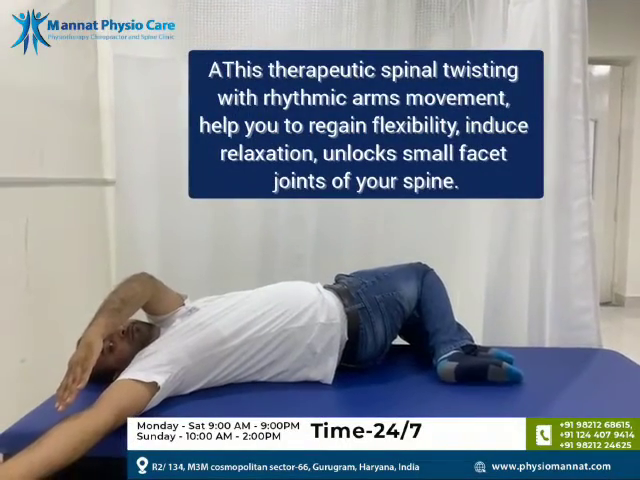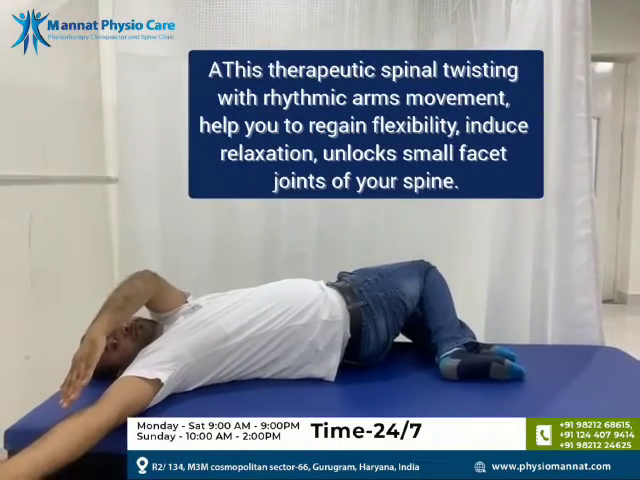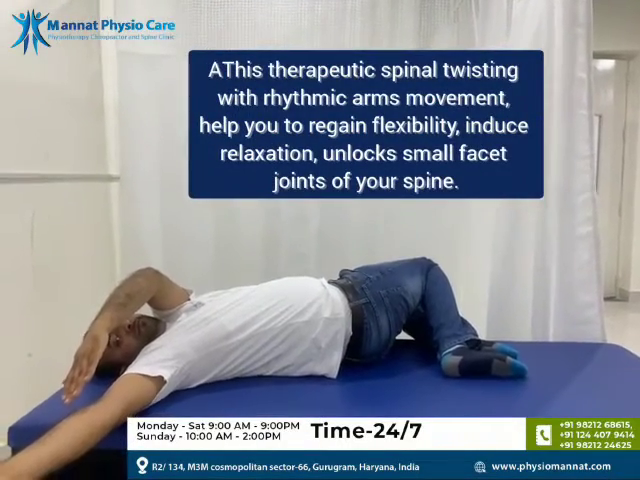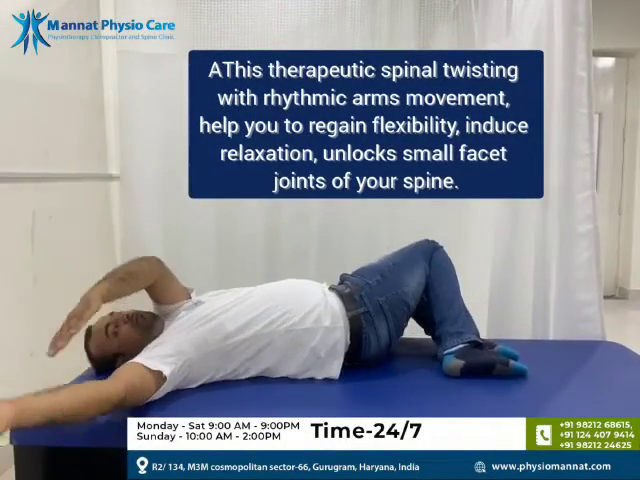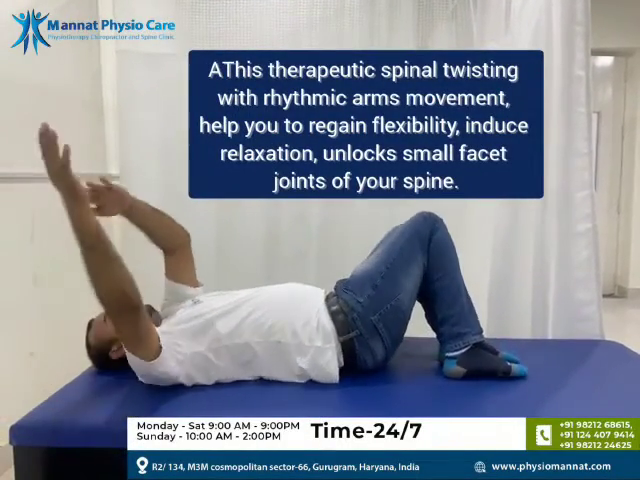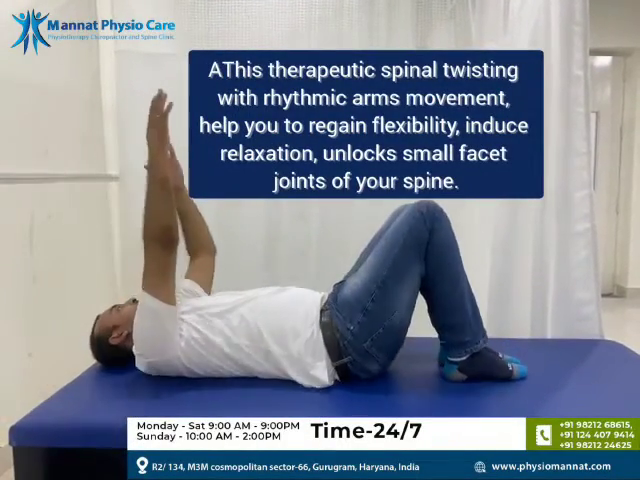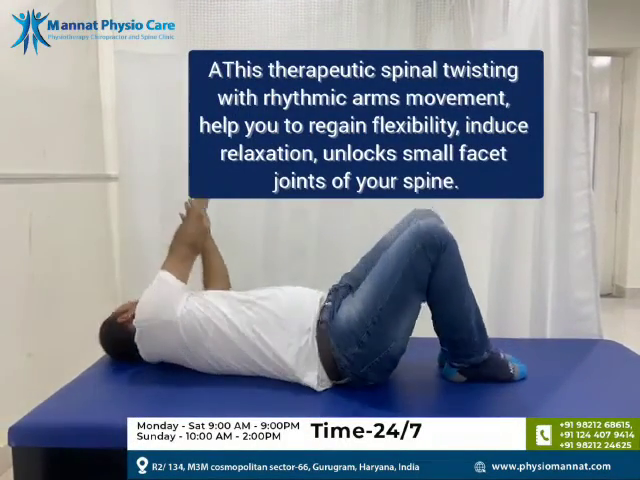
dt=0.4s
person 1, frame 1
left shoulder: (173, 320)
right shoulder: (152, 369)
left elbow: (142, 283)
right elbow: (100, 418)
left wrist: (94, 329)
left hip: (335, 308)
right knee: (421, 275)
left ankle: (452, 353)
right ankle: (455, 353)
person 1, frame 2
left shoulder: (175, 317)
right shoulder: (157, 366)
left elbow: (145, 279)
right elbow: (103, 416)
left wrist: (98, 325)
left hip: (337, 302)
right knee: (423, 272)
left ankle: (454, 350)
right ankle: (458, 351)
person 1, frame 3
left shoulder: (177, 315)
right shoulder: (160, 361)
left elbow: (148, 277)
right elbow: (106, 411)
left wrist: (102, 319)
left hip: (338, 304)
right knee: (426, 270)
left ankle: (457, 346)
right ankle: (459, 347)
person 1, frame 4
left shoulder: (176, 316)
right shoulder: (161, 359)
left elbow: (151, 267)
right elbow: (110, 393)
left wrist: (98, 292)
left hip: (334, 305)
right hip: (350, 322)
left knee: (422, 257)
right knee: (428, 253)
left ankle: (460, 349)
right ankle: (462, 349)
person 1, frame 5
left shoulder: (178, 313)
right shoulder: (157, 363)
left elbow: (178, 240)
right elbow: (123, 299)
left wrist: (125, 204)
left hip: (327, 317)
right hip: (345, 333)
left knee: (418, 248)
right knee: (426, 226)
left ankle: (463, 352)
right ankle: (465, 352)
person 1, frame 6
left shoulder: (179, 315)
right shoulder: (154, 344)
left elbow: (204, 250)
right elbow: (161, 243)
left wrist: (175, 187)
left hip: (330, 320)
right hip: (346, 340)
left knee: (416, 220)
right knee: (423, 215)
left ankle: (463, 353)
right ankle: (468, 354)
person 1, frame 7
left shoulder: (170, 319)
right shoulder: (155, 322)
left elbow: (218, 295)
right elbow: (184, 245)
left wrist: (203, 233)
right wrist: (196, 221)
left hip: (330, 307)
right hip: (344, 347)
left knee: (423, 222)
right knee: (429, 235)
left ankle: (459, 356)
right ankle: (475, 360)
